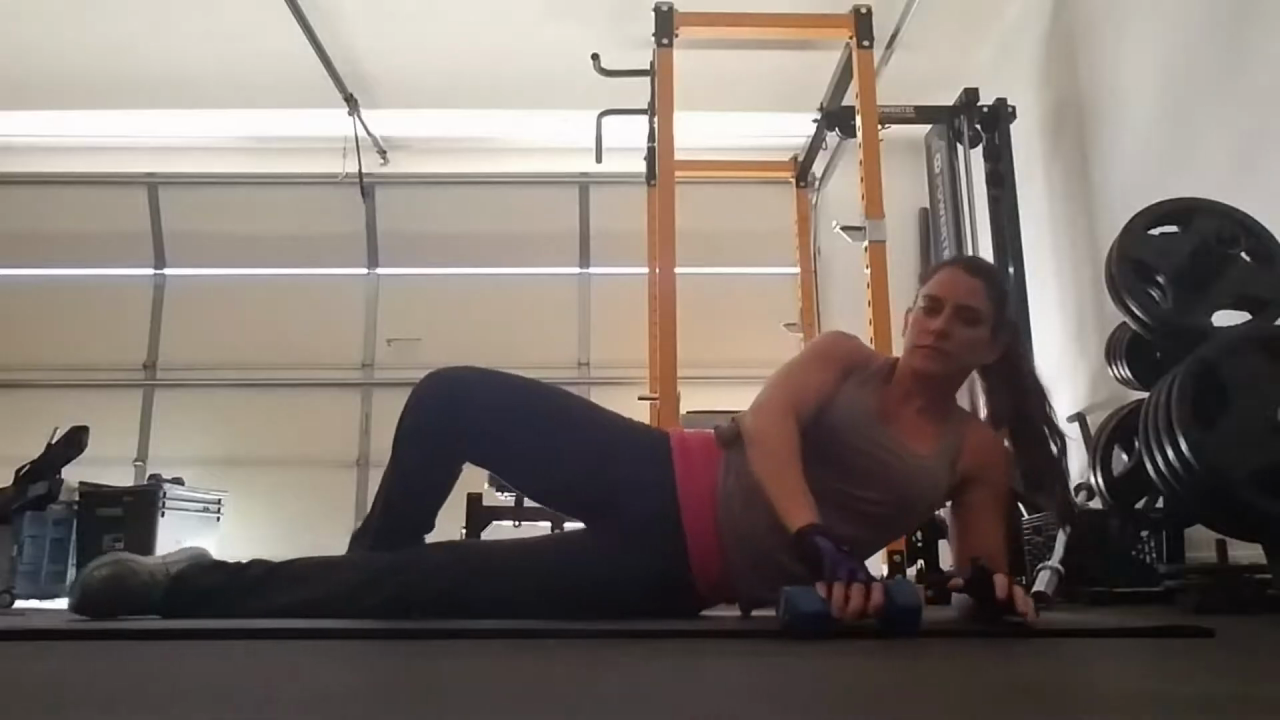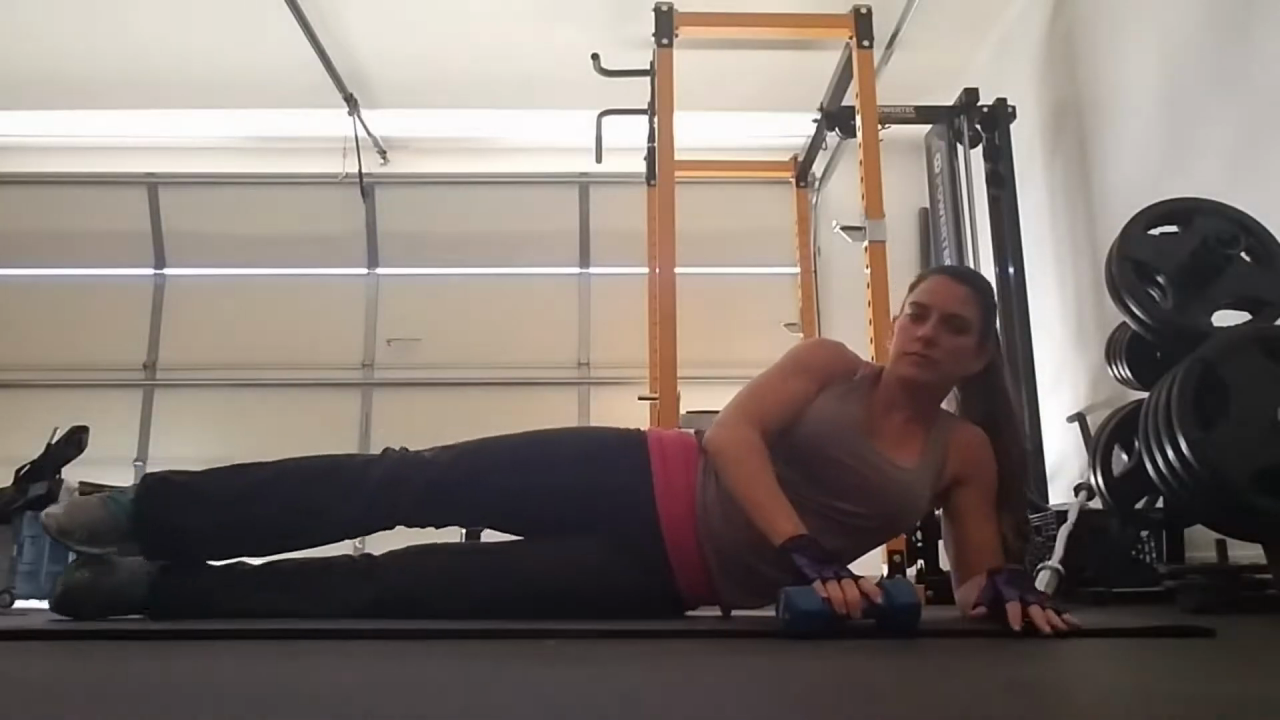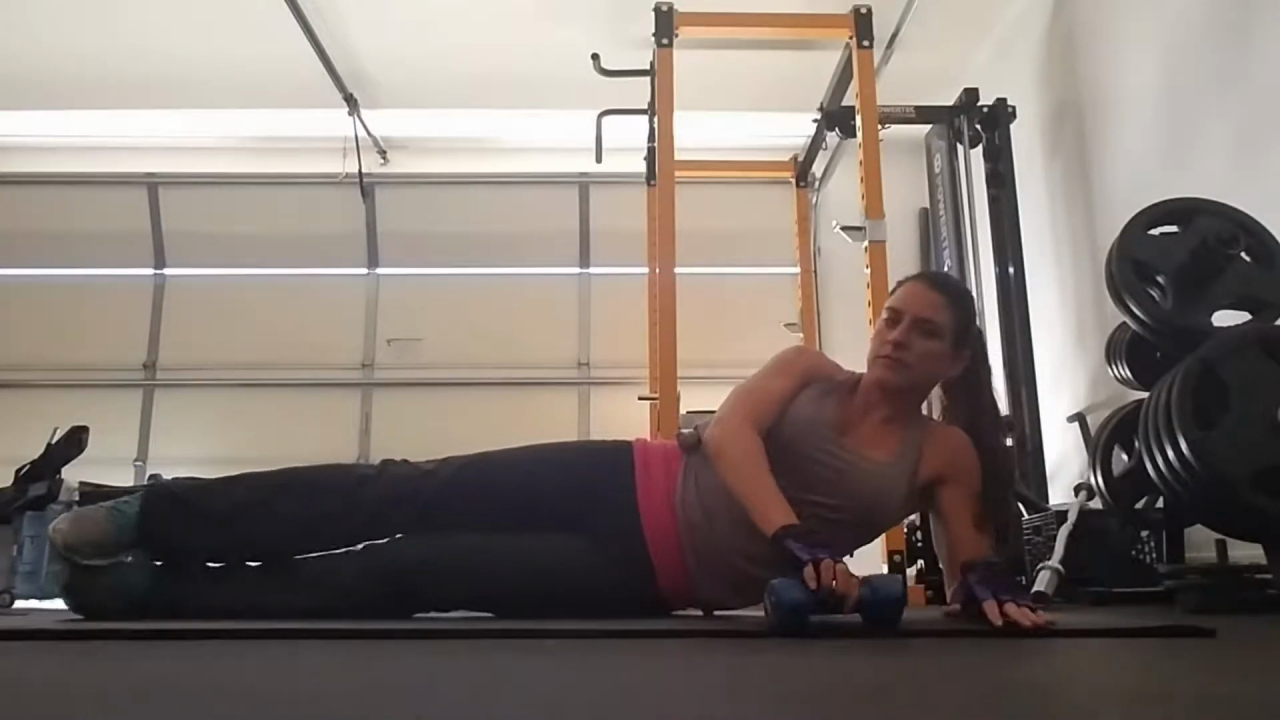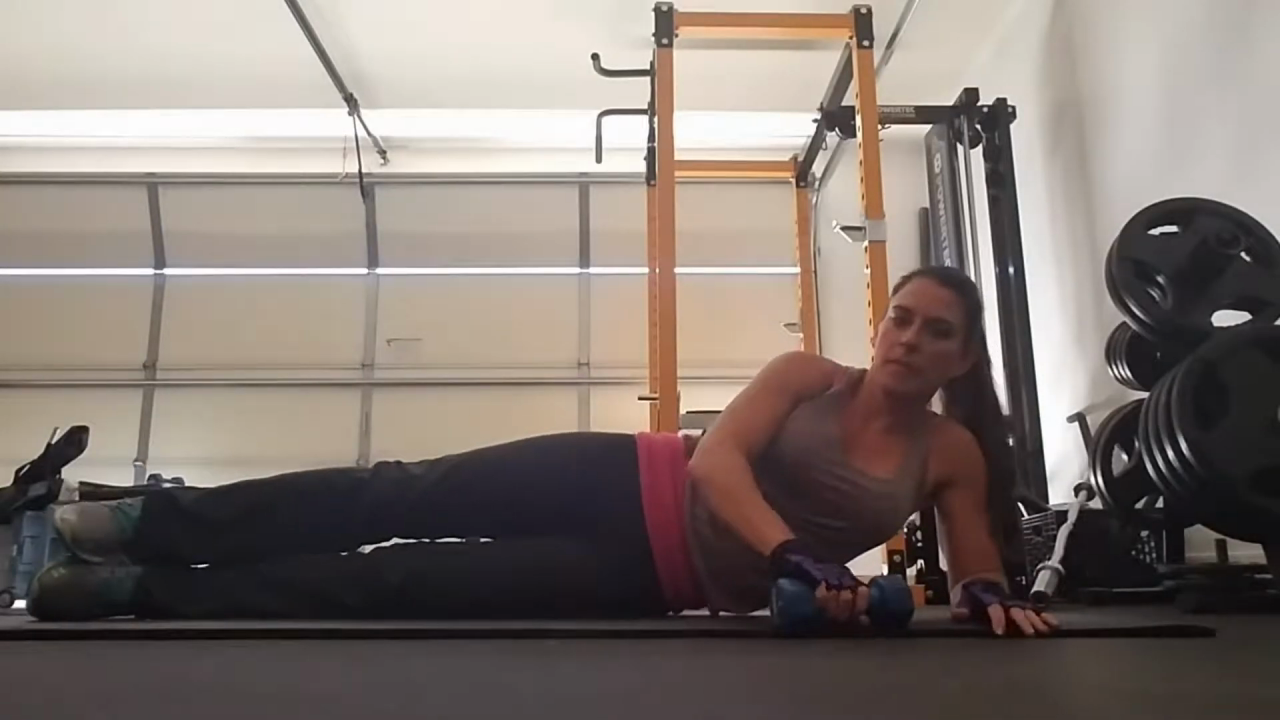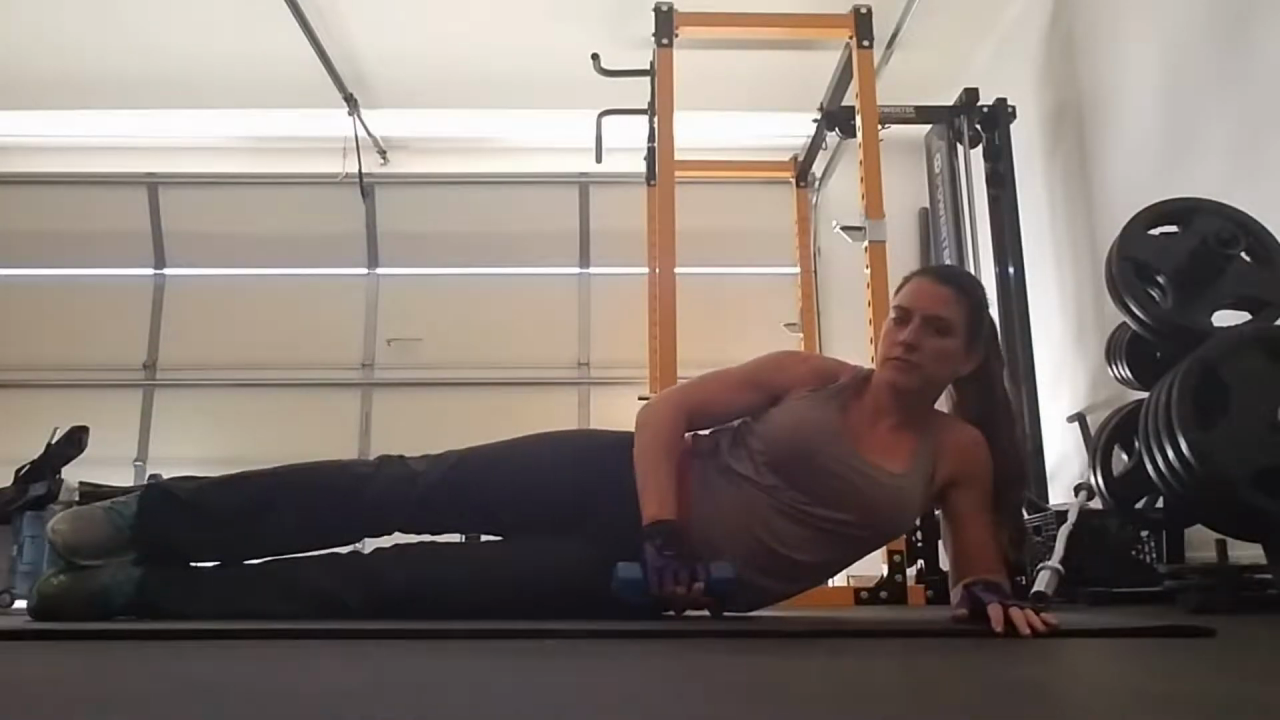
dt=1s
person 1, frame 1
left shoulder: (978, 453)
right shoulder: (843, 357)
left elbow: (983, 572)
right elbow: (767, 424)
left wrist: (994, 586)
right wrist: (816, 534)
left hip: (681, 575)
right hip: (663, 480)
left knee: (443, 583)
right knee: (456, 398)
left ankle: (194, 591)
right ankle: (372, 563)
person 1, frame 2
left shoulder: (966, 454)
right shoulder: (828, 364)
left elbow: (979, 578)
right elbow: (732, 433)
left wrist: (1007, 586)
right wrist: (803, 552)
left hip: (666, 580)
right hip: (643, 481)
left knee: (418, 585)
right knee: (415, 483)
left ankle: (162, 587)
right ankle: (146, 512)
person 1, frame 3
left shoulder: (945, 454)
right shoulder: (808, 369)
left elbow: (967, 567)
right elbow: (727, 431)
left wrist: (987, 585)
right wrist: (797, 538)
left hip: (651, 581)
right hip: (628, 484)
left knee: (411, 572)
right knee: (412, 497)
left ankle: (157, 591)
right ankle: (152, 517)
person 1, frame 4
left shoulder: (950, 455)
right shoulder: (808, 376)
left elbow: (975, 571)
right elbow: (714, 461)
left wrist: (991, 596)
right wrist: (797, 555)
left hip: (649, 580)
right hip: (627, 483)
left knee: (405, 582)
right knee: (407, 498)
left ankle: (150, 587)
right ankle: (153, 523)
person 1, frame 5
left shoulder: (958, 453)
right shoulder: (810, 375)
left elbow: (979, 570)
right elbow: (665, 409)
left wrist: (990, 597)
right wrist: (664, 525)
left hip: (642, 569)
right hip: (624, 484)
left knee: (410, 585)
right knee: (413, 490)
left ankle: (149, 587)
right ankle: (151, 515)
